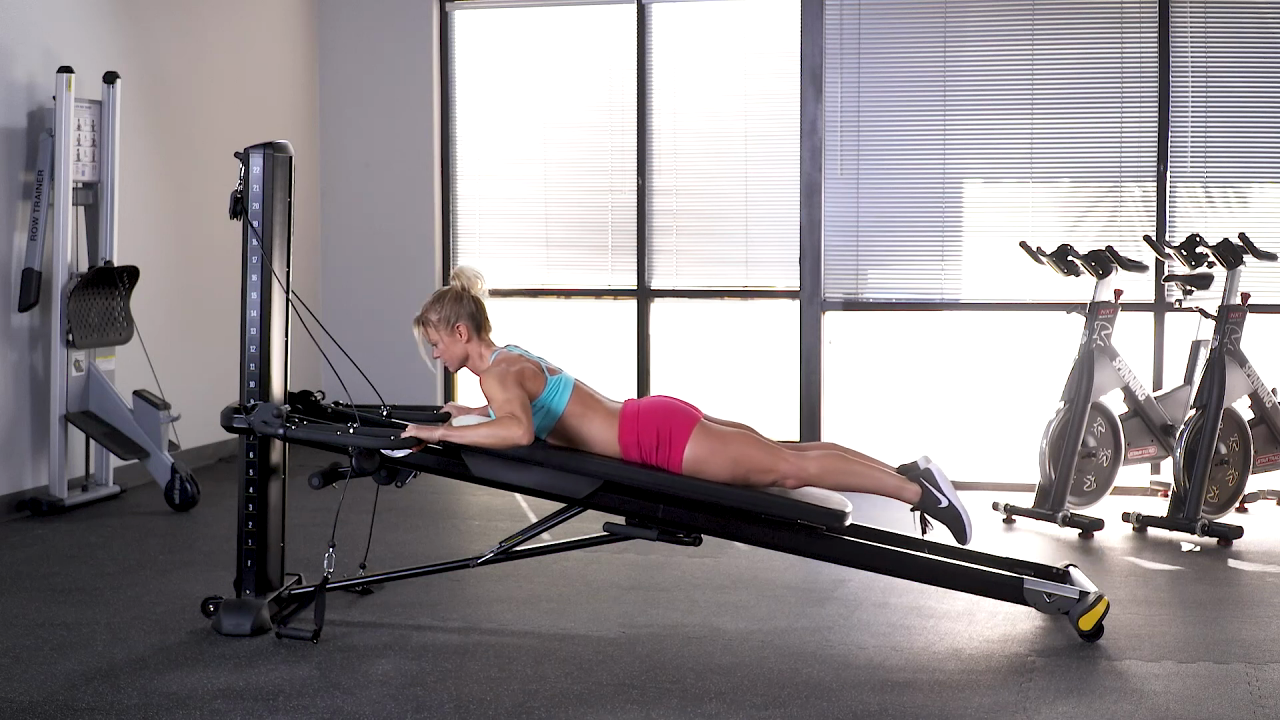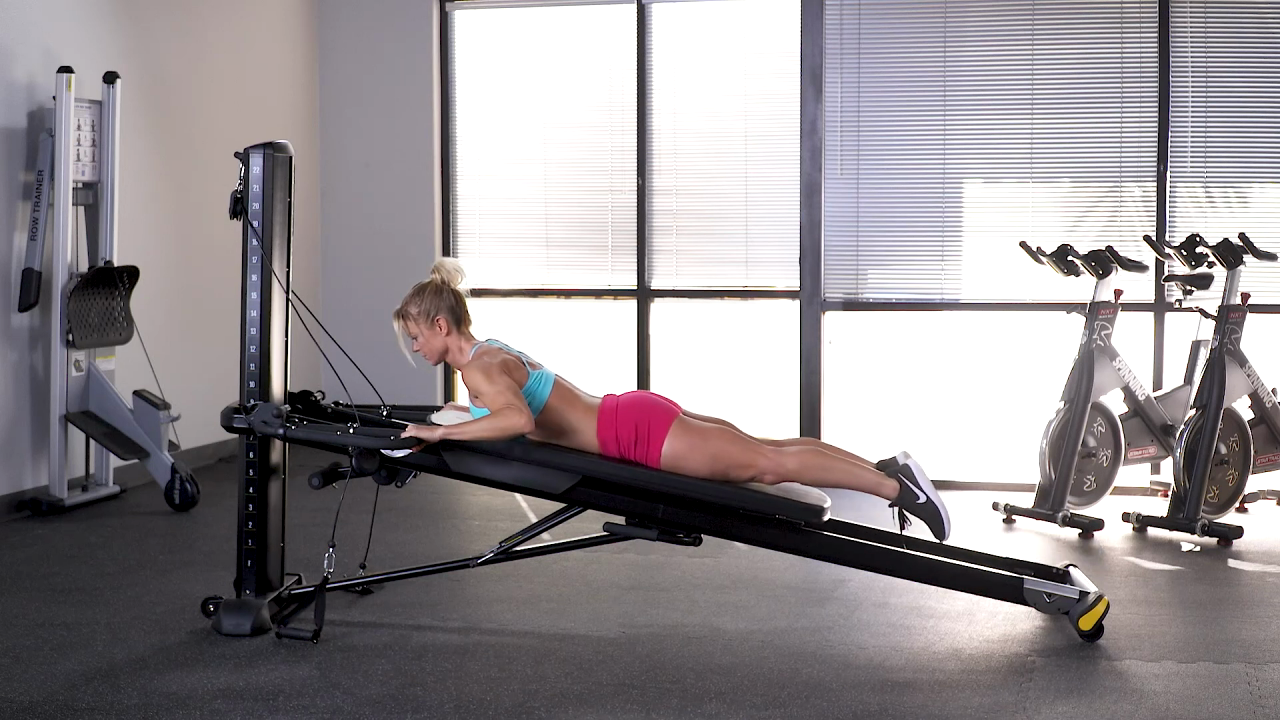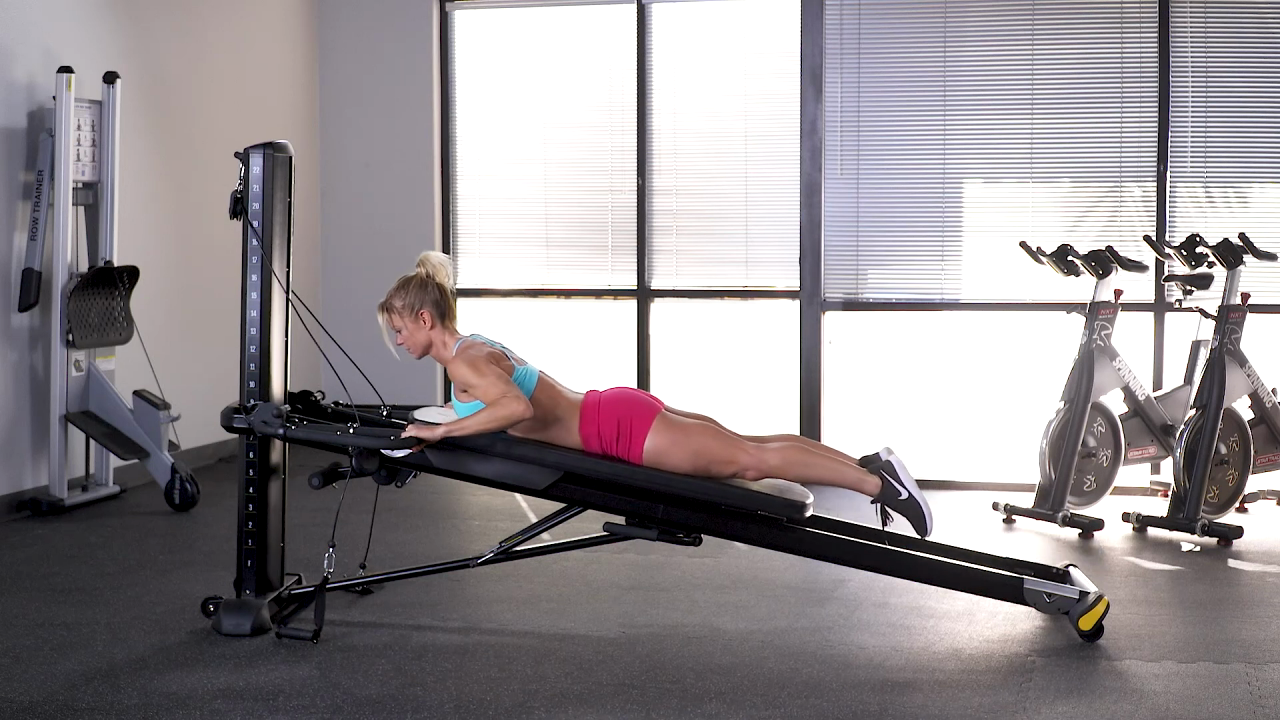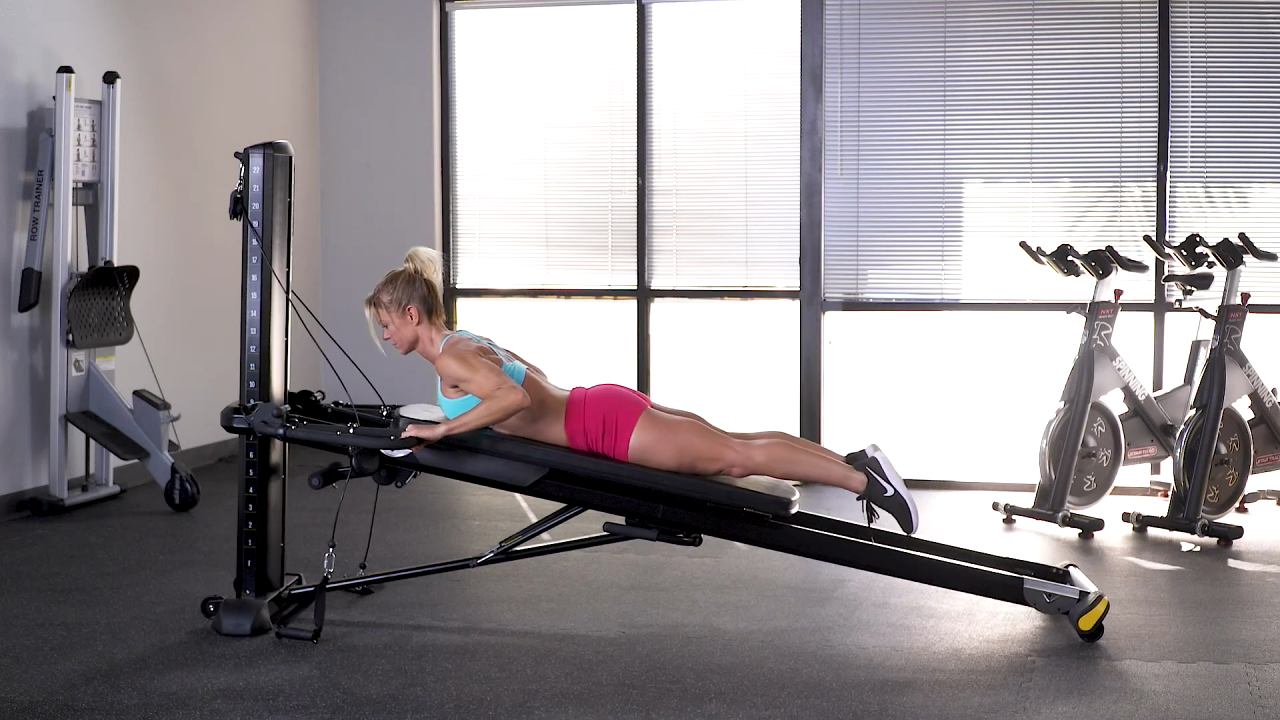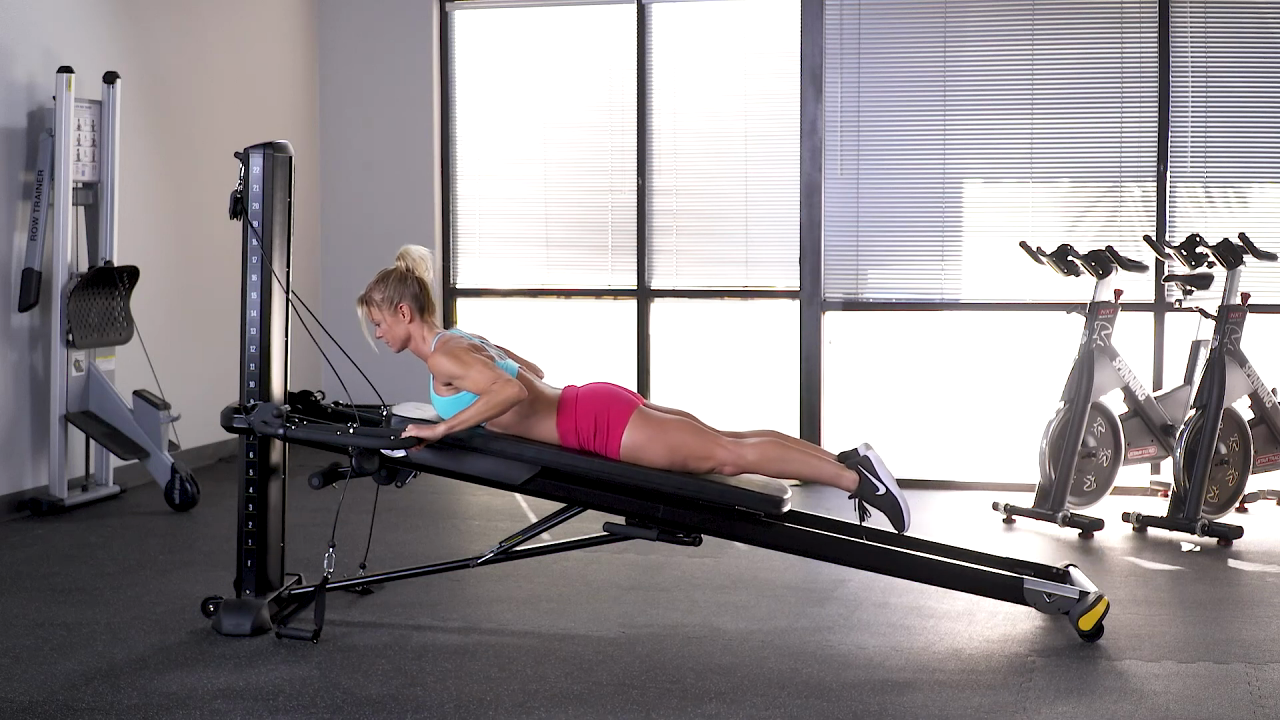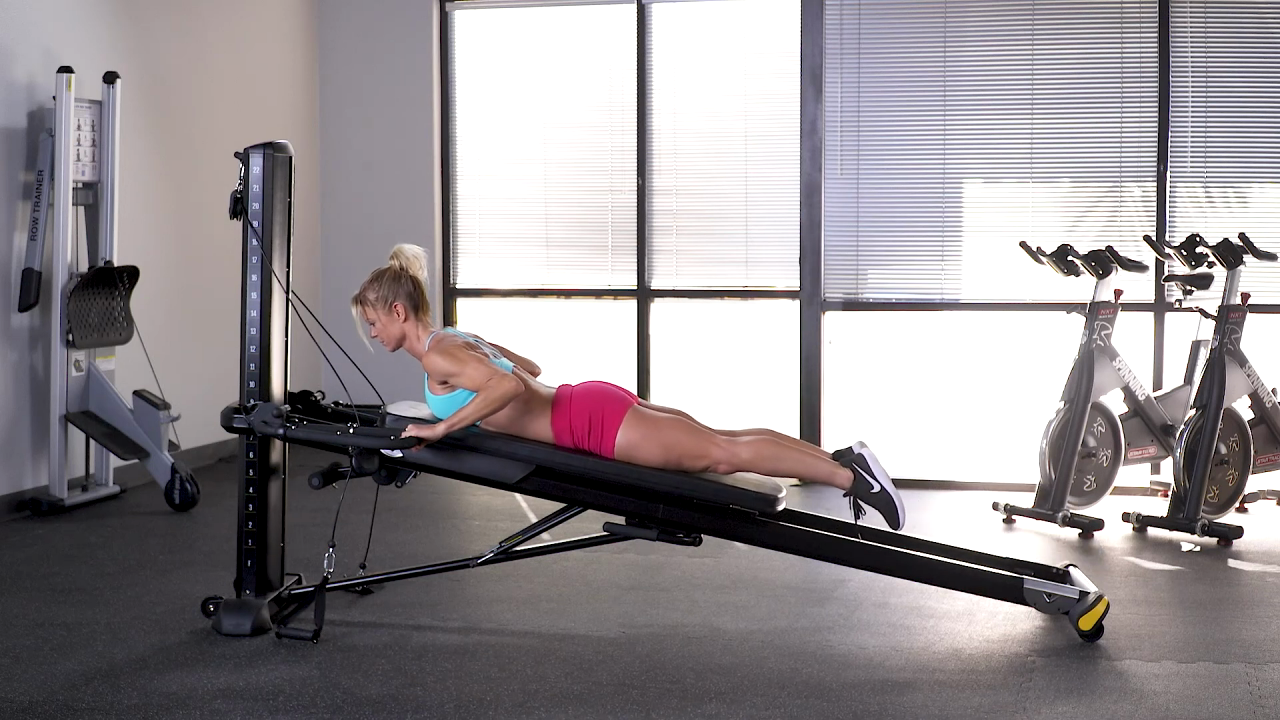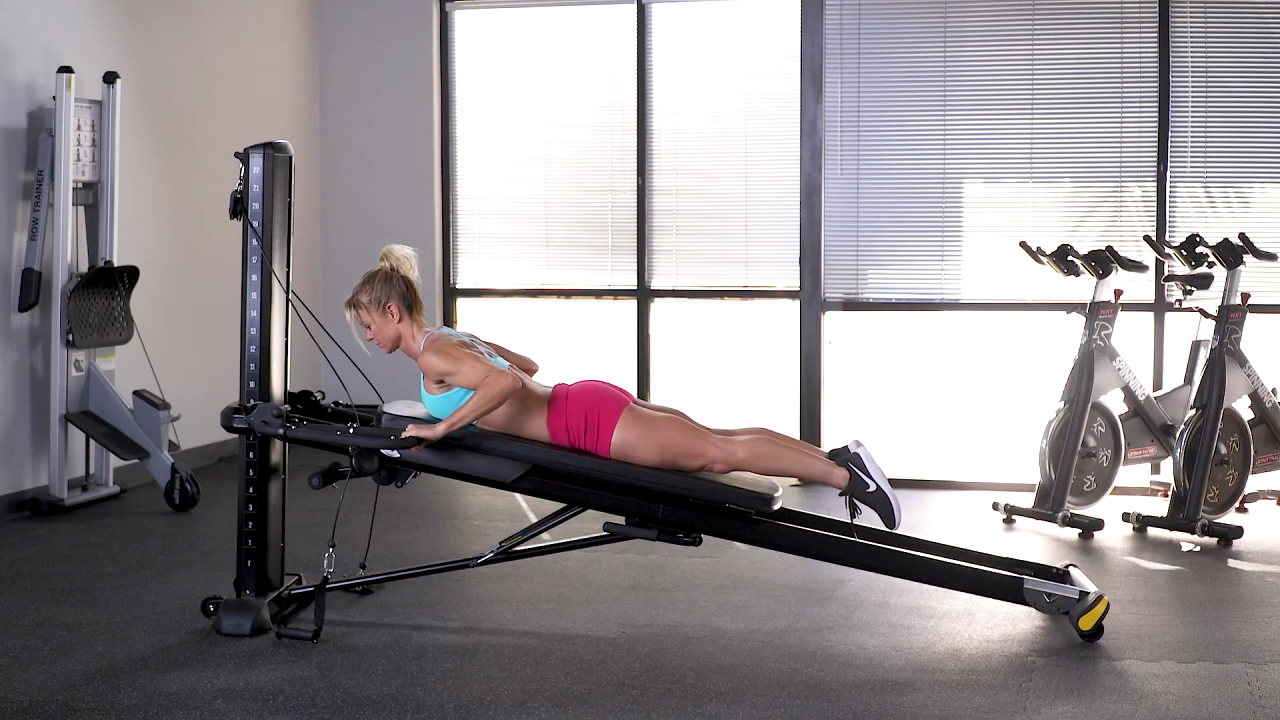
dt=0.2s
person 1, frame 1
left shoulder: (497, 372)
right shoulder: (511, 358)
left elbow: (521, 433)
left wrist: (443, 433)
right wrist: (480, 412)
left hip: (657, 436)
right hip: (658, 423)
left knee: (789, 469)
right knee: (785, 454)
left ankle: (917, 491)
right ankle: (910, 474)
person 1, frame 2
left shoulder: (478, 366)
right shoulder: (492, 351)
left elbow: (521, 421)
left wrist: (443, 431)
right wrist: (477, 409)
left hip: (635, 431)
right hip: (636, 417)
left knee: (767, 465)
right knee: (766, 450)
left ankle: (896, 486)
right ankle: (888, 470)
person 1, frame 3
left shoulder: (462, 361)
right shoulder: (476, 346)
left elbow: (520, 408)
left wrist: (443, 430)
right wrist: (469, 405)
left hip: (617, 428)
right hip: (618, 413)
left knee: (750, 462)
right knee: (749, 445)
left ankle: (878, 482)
right ankle: (869, 465)
person 1, frame 4
left shoulder: (450, 357)
right shoulder: (466, 342)
left elbow: (516, 397)
left wrist: (442, 428)
right wrist: (466, 400)
left hip: (603, 425)
right hip: (605, 409)
left knee: (736, 459)
right knee: (737, 441)
left ankle: (864, 479)
right ankle: (855, 462)
person 1, frame 5
left shoulder: (442, 355)
right shoulder: (460, 339)
left elbow: (511, 391)
left wrist: (442, 427)
right wrist: (464, 399)
left hip: (595, 423)
right hip: (597, 407)
left knee: (727, 458)
right knee: (729, 440)
left ankle: (856, 478)
right ankle: (847, 461)
person 1, frame 6
left shoulder: (436, 354)
right shoulder: (454, 338)
left elbow: (508, 385)
left wrist: (441, 427)
right wrist: (464, 398)
left hip: (589, 423)
right hip: (591, 406)
left knee: (721, 457)
right knee: (723, 441)
left ankle: (849, 476)
right ankle: (841, 459)
person 1, frame 7
left shoulder: (432, 353)
right shoulder: (450, 338)
left elbow: (505, 382)
left wrist: (441, 427)
right wrist: (458, 398)
left hip: (586, 422)
right hip: (587, 405)
left knee: (717, 455)
right knee: (719, 438)
left ankle: (846, 475)
right ankle: (838, 459)
